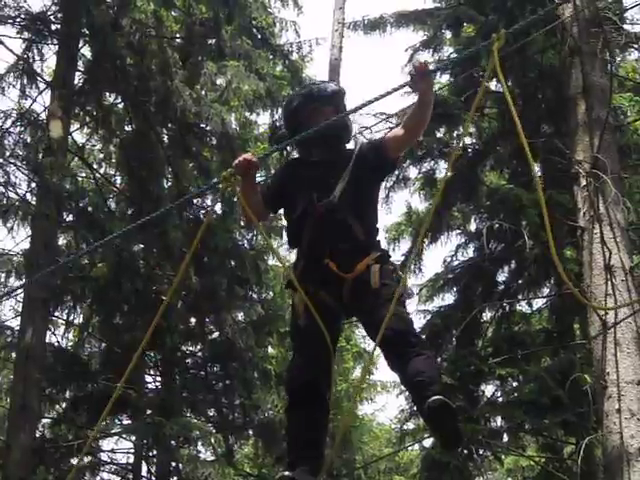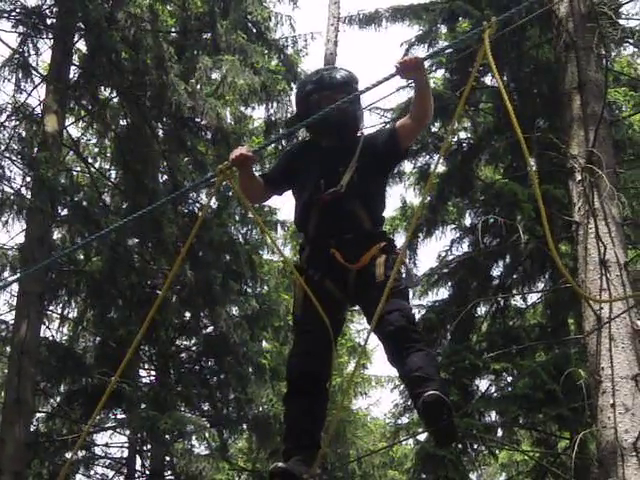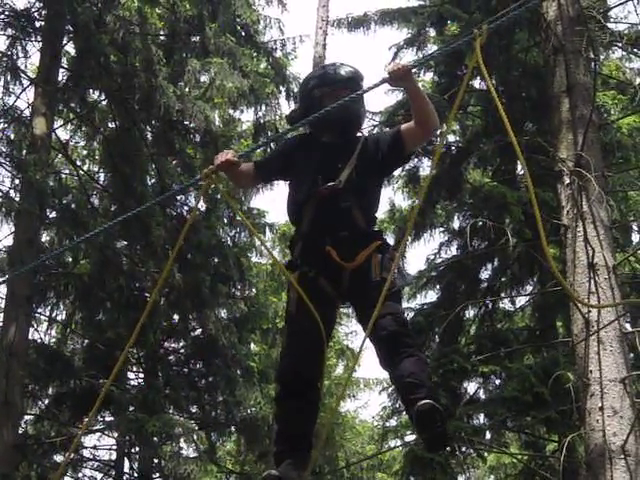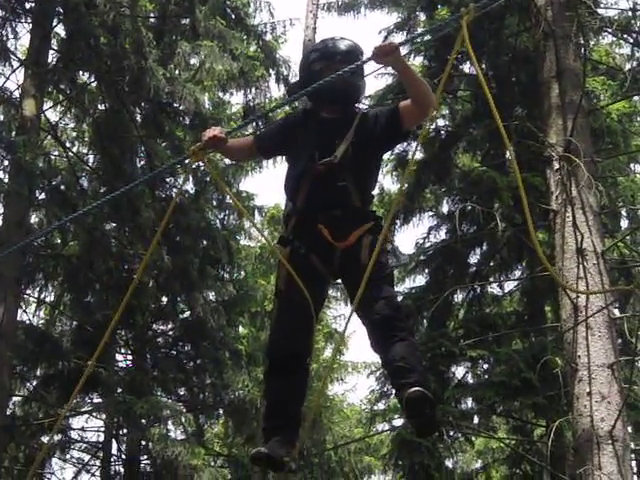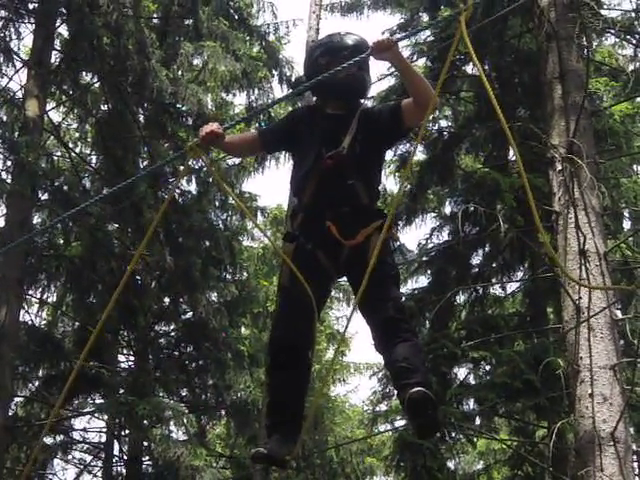
dt=1s
person 1, frame 1
left shoulder: (364, 159)
right shoulder: (293, 172)
left elbow: (409, 133)
right elbow: (256, 213)
left wrist: (424, 93)
right wrist: (247, 180)
left hip: (368, 272)
right hip: (315, 281)
left knee: (399, 336)
right knee: (307, 372)
person 1, frame 2
left shoulder: (373, 146)
right shoulder: (301, 156)
left elbow: (419, 119)
right elbow: (258, 194)
left wrist: (419, 80)
right wrist: (245, 170)
left hip: (373, 261)
right hip: (319, 268)
left knee: (399, 328)
right knee: (307, 360)
person 1, frame 3
left shoulder: (372, 146)
right shoulder: (298, 149)
left elbow: (426, 127)
right elbow: (250, 177)
left wrist: (409, 86)
right wrist: (230, 167)
left hip: (365, 260)
right hip: (312, 266)
left knee: (391, 332)
right knee: (299, 361)
person 1, frame 4
left shoulder: (372, 123)
right shoulder: (298, 125)
left elbow: (425, 106)
right elbow: (249, 149)
left wrist: (398, 64)
right wrist: (220, 143)
left hip: (359, 239)
right hip: (304, 243)
left knee: (385, 315)
right knee: (288, 339)
right ankle: (279, 438)
person 1, frame 5
left shoulder: (374, 119)
right shoulder: (302, 121)
left elbow: (425, 104)
right elbow: (252, 143)
left wrist: (396, 60)
right wrist: (219, 139)
left hip: (364, 236)
right hip: (309, 240)
left knee: (389, 315)
right knee: (289, 335)
right ankle: (281, 435)
